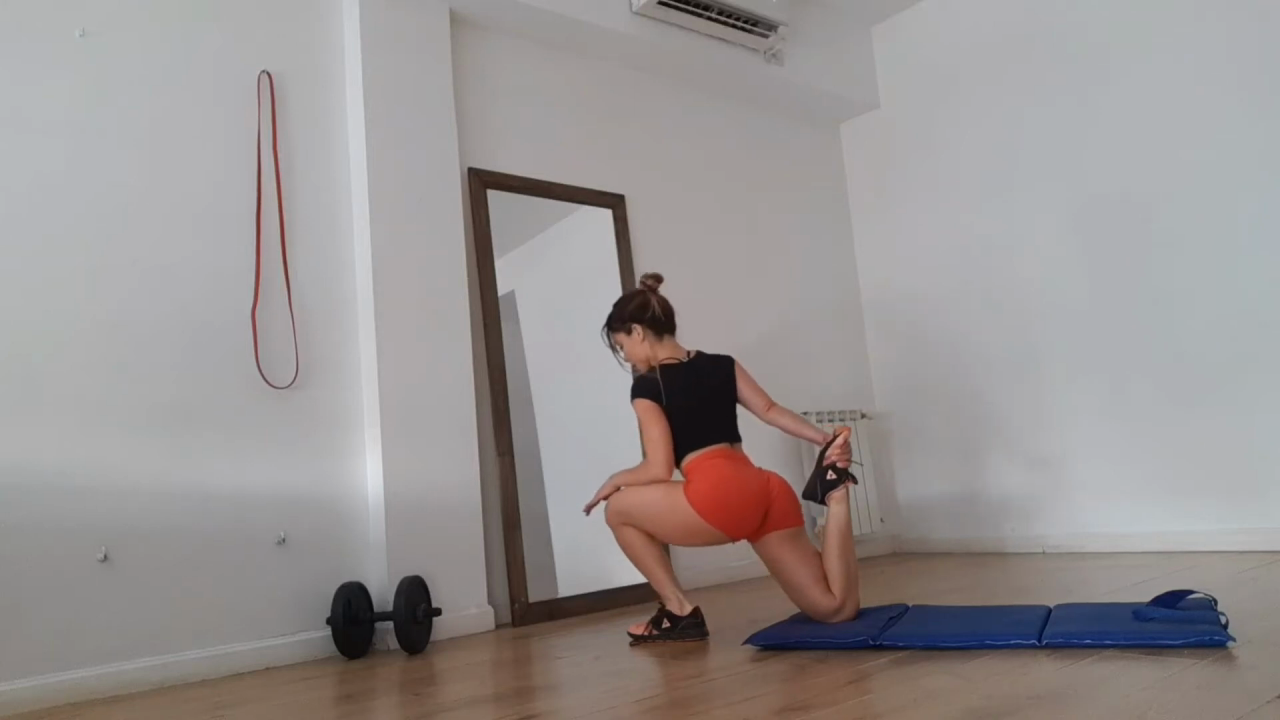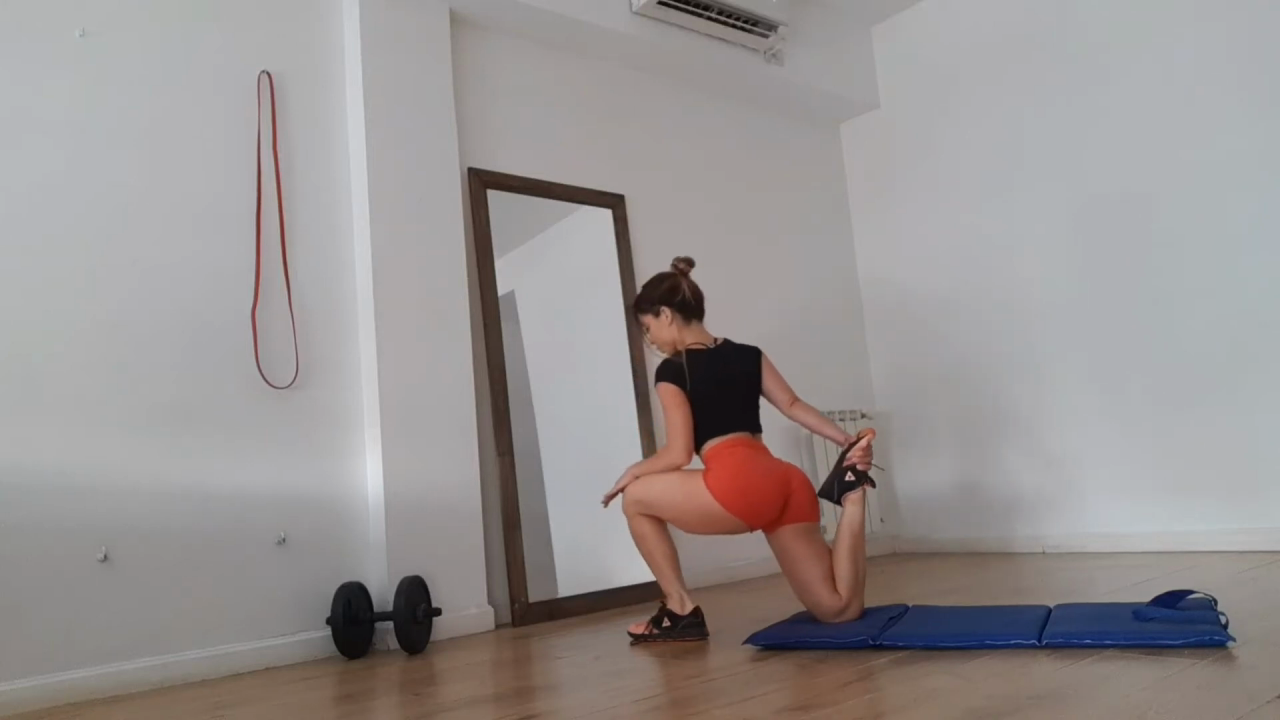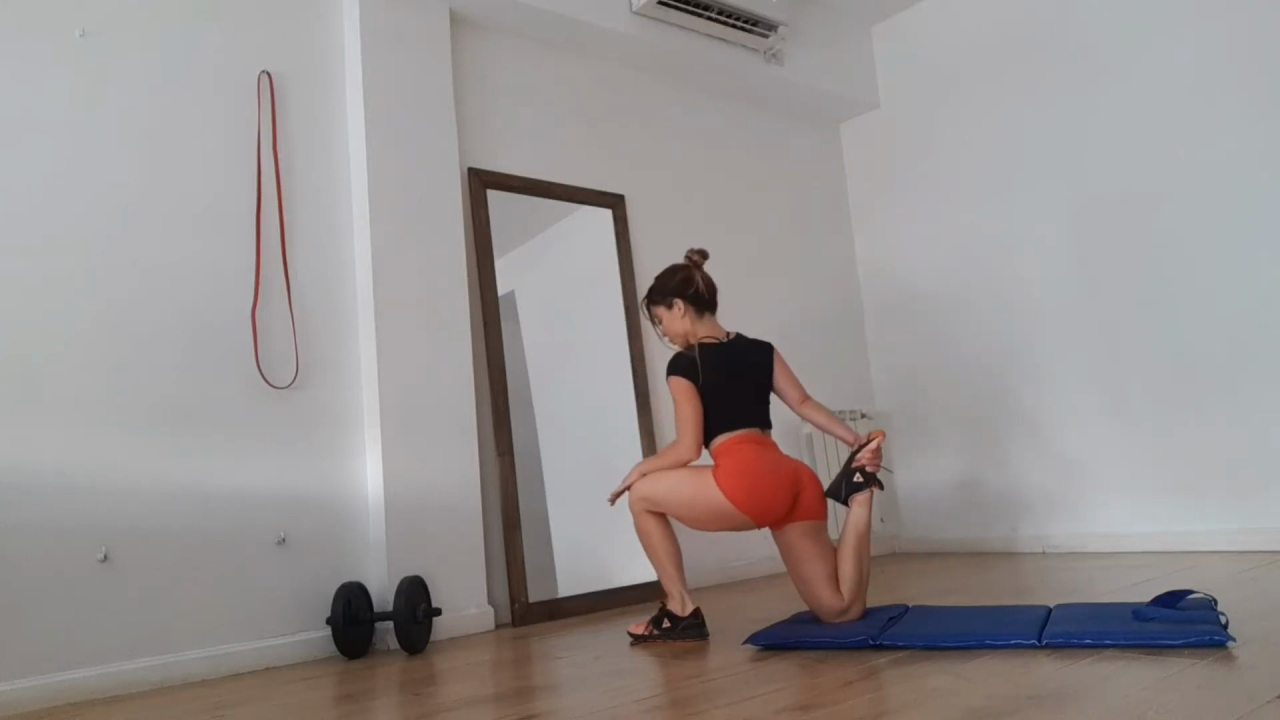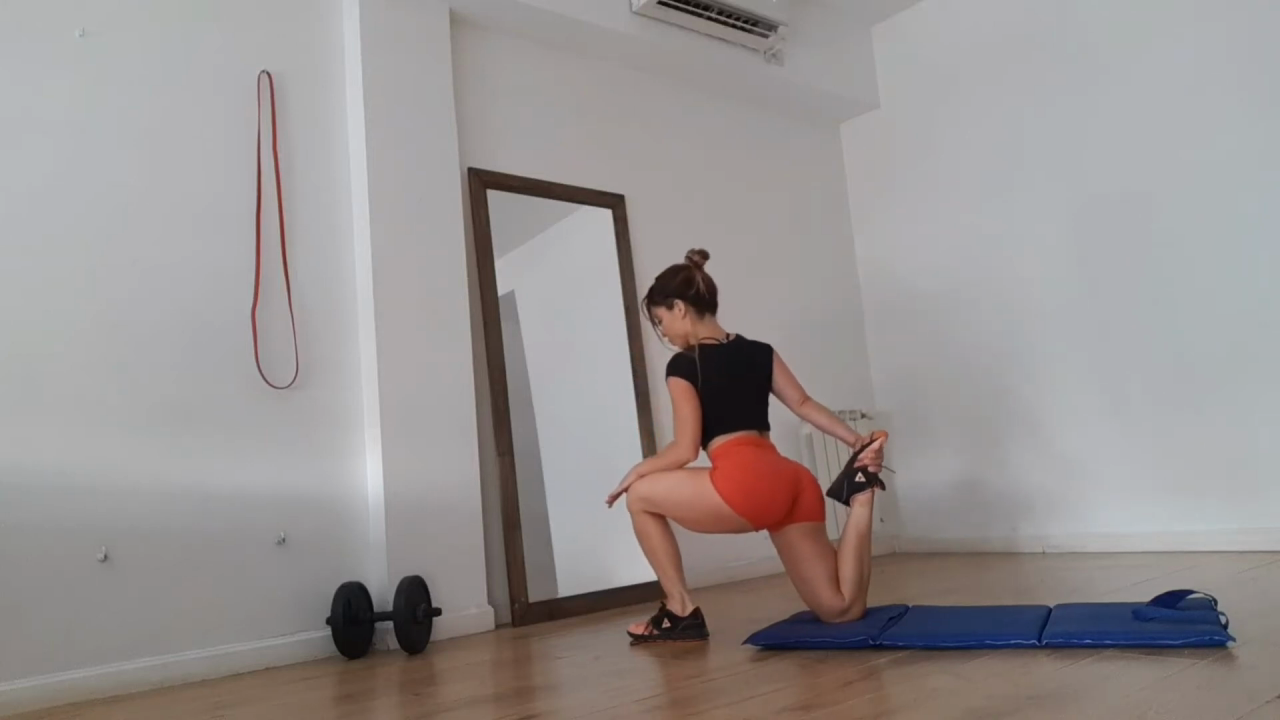
dt=0.5s
person 1, frame 1
left shoulder: (647, 387)
right shoulder: (722, 365)
left elbow: (659, 470)
right elbow: (770, 410)
left wrist: (615, 480)
right wrist: (827, 441)
left hip: (720, 495)
right hip: (770, 492)
left knee: (618, 508)
right knee: (837, 607)
left ankle: (680, 612)
person 1, frame 2
left shoulder: (672, 372)
right shoulder: (748, 355)
left elbow: (678, 455)
right elbow: (793, 405)
left wrist: (634, 471)
right wrist: (848, 442)
left hip: (739, 486)
right hip: (787, 484)
left knee: (635, 499)
right knee: (839, 608)
left ankle: (681, 611)
person 1, frame 3
left shoulder: (683, 365)
right shoulder: (760, 349)
left elbow: (688, 449)
right elbow: (804, 403)
left wrist: (640, 468)
right wrist: (857, 442)
left hip: (749, 481)
right hip: (796, 481)
left knee: (641, 495)
right knee: (842, 608)
left ankle: (681, 612)
person 1, frame 4
left shoulder: (683, 366)
right shoulder: (759, 351)
left elbow: (685, 450)
right elbow: (804, 404)
left wrist: (637, 470)
right wrist: (858, 442)
left hip: (747, 484)
right hip: (793, 482)
left knee: (640, 496)
right knee: (841, 608)
left ankle: (681, 613)
